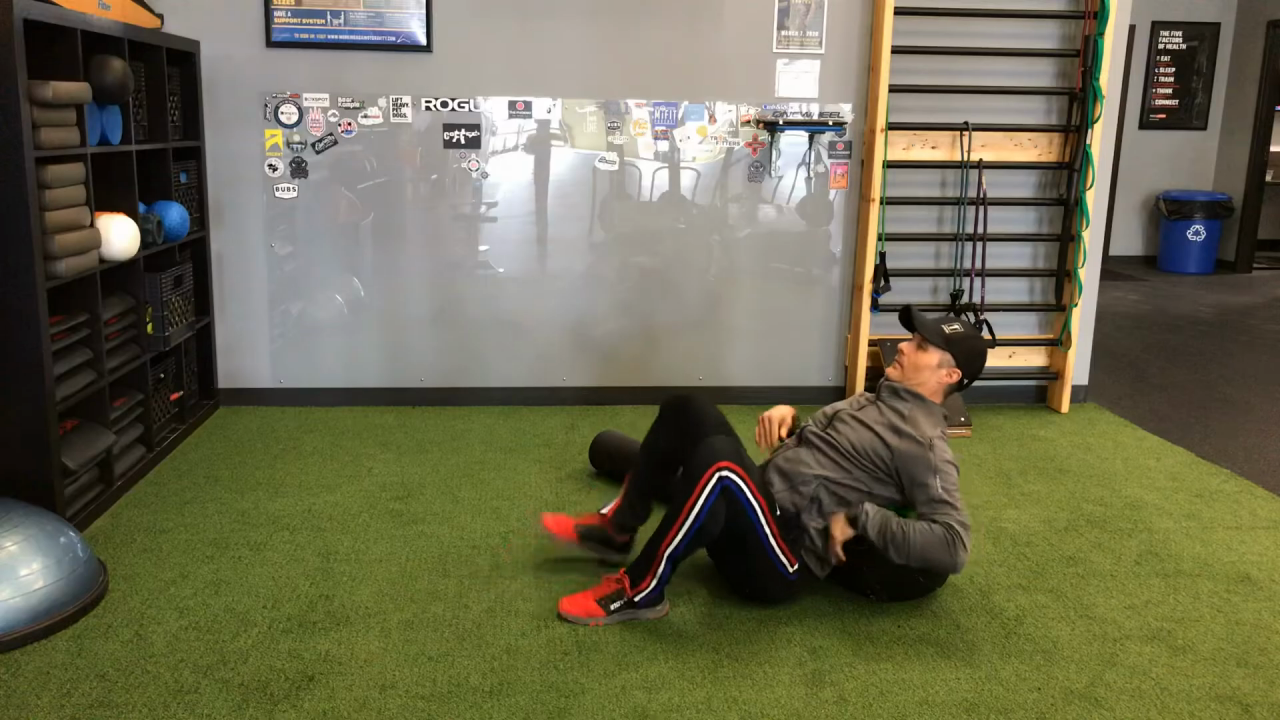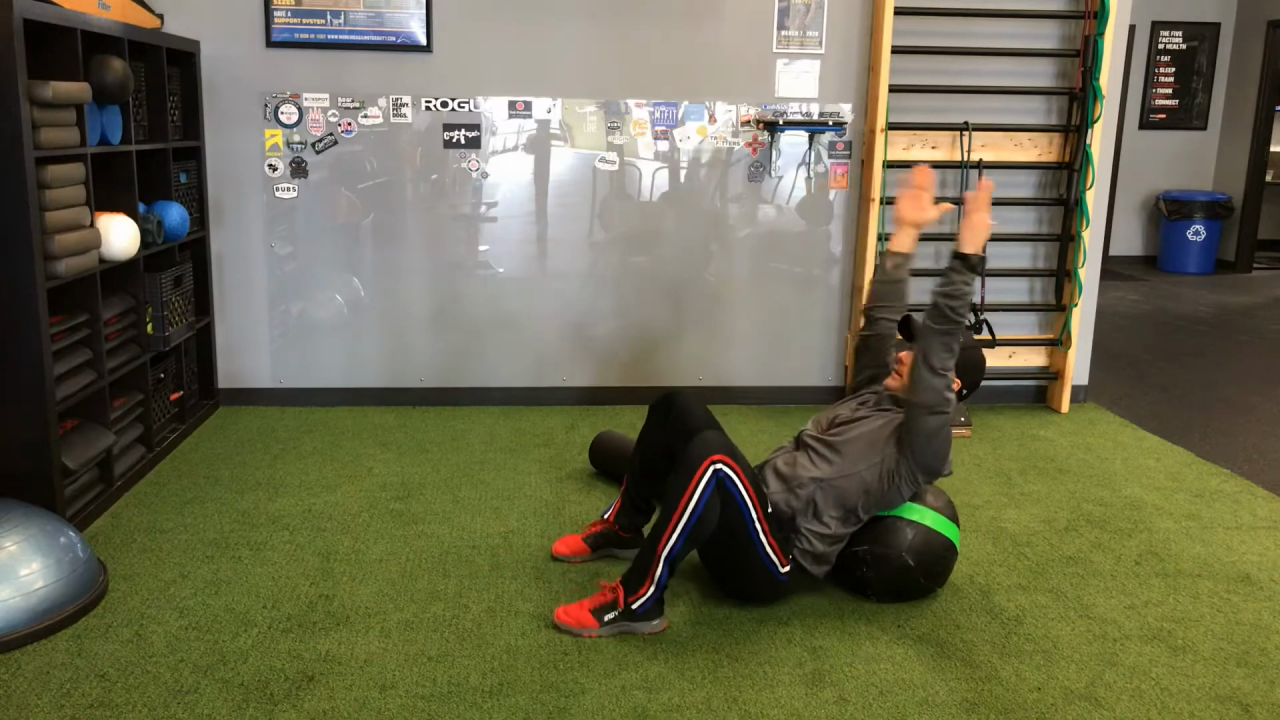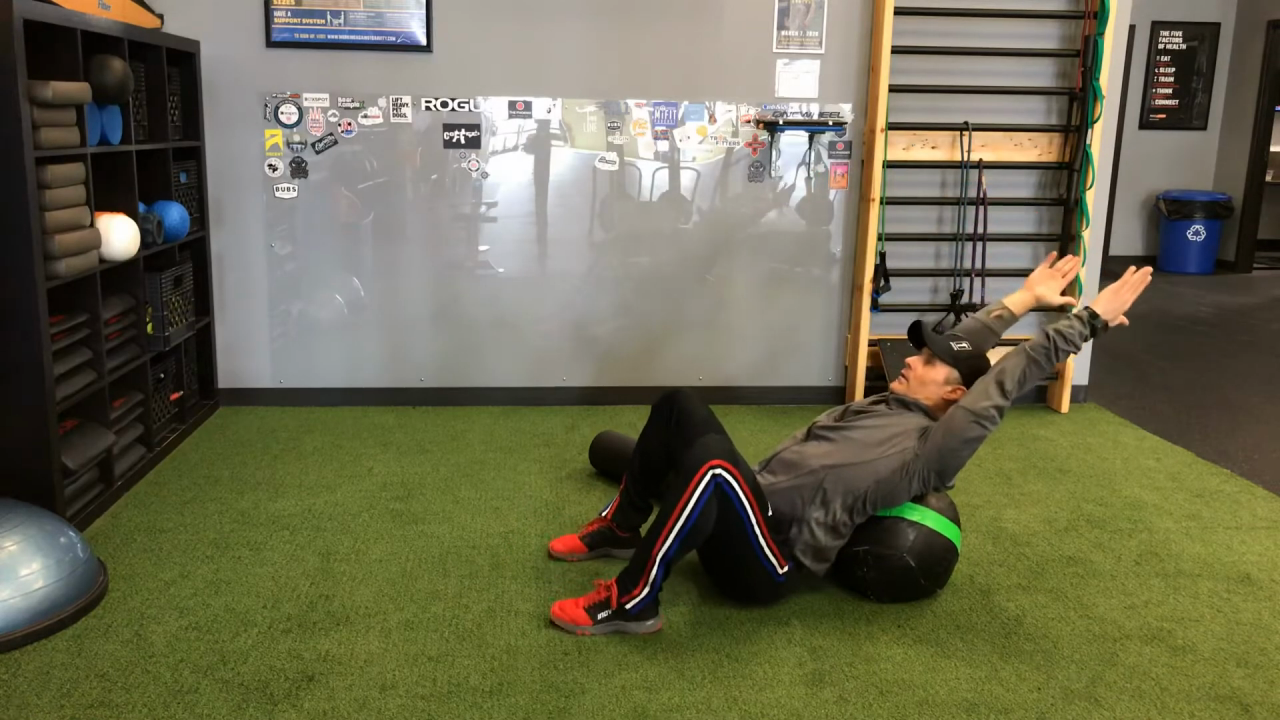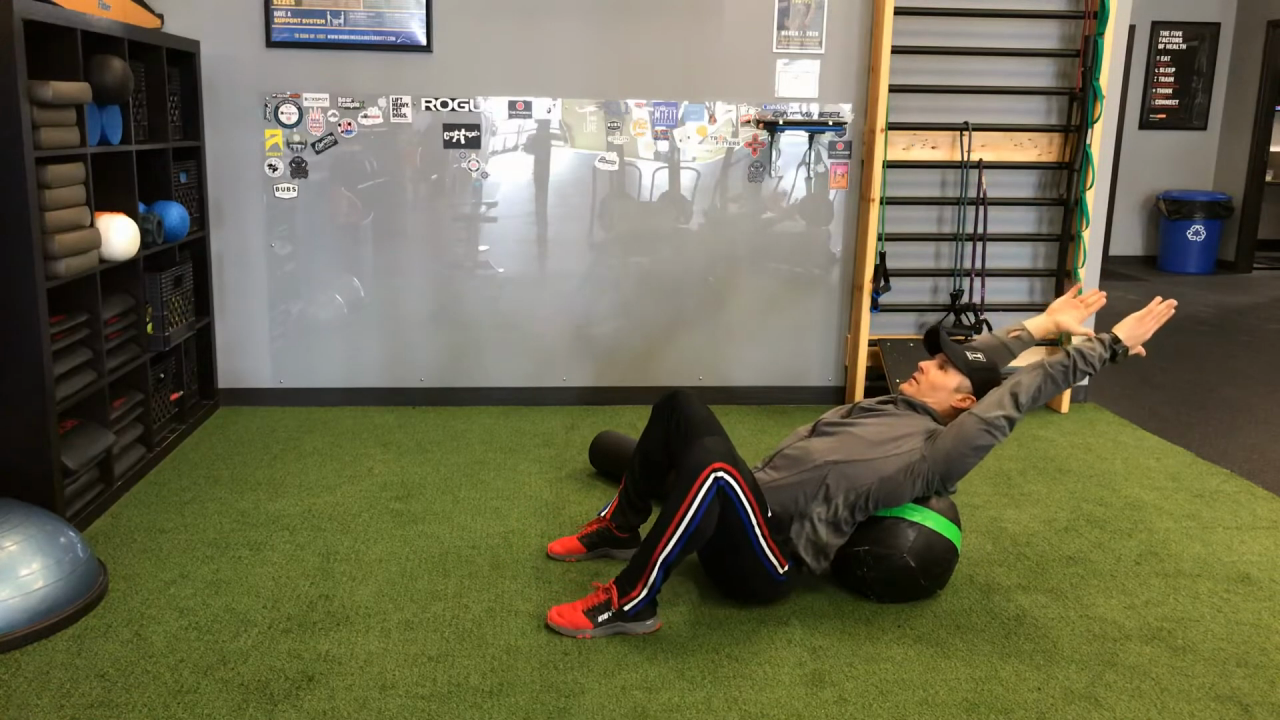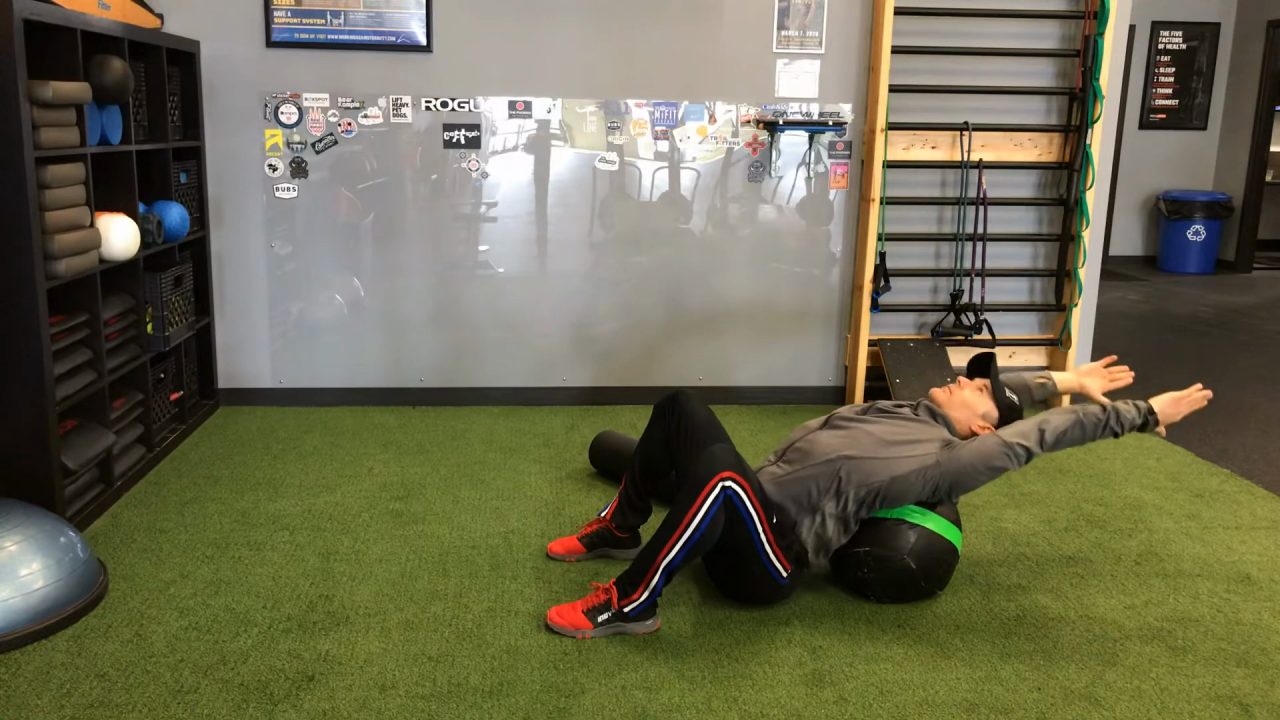
dt=1s
person 1, frame 1
left shoulder: (924, 446)
right shoulder: (879, 401)
left elbow: (952, 549)
left wrist: (861, 518)
right wrist: (787, 416)
left hip: (776, 558)
right hip: (751, 510)
left knee: (718, 456)
right knee: (687, 410)
left ankle: (640, 590)
right ankle: (616, 529)
person 1, frame 2
left shoulder: (921, 444)
right shoulder: (875, 395)
left elbow: (938, 357)
right elbow: (878, 318)
left wrist: (965, 257)
right wrist: (905, 234)
left hip: (767, 561)
right hip: (746, 511)
left knee: (709, 456)
right knee: (675, 408)
left ankle: (637, 605)
right ankle: (621, 530)
person 1, frame 3
left shoulder: (932, 447)
right shoulder: (889, 406)
left elbow: (1003, 383)
right elbow: (952, 348)
left wrist: (1090, 319)
right wrist: (1021, 300)
left hip: (766, 559)
right hip: (743, 512)
left knee: (710, 462)
right knee: (679, 406)
left ankle: (630, 602)
right ankle: (619, 529)
person 1, frame 4
left shoulder: (936, 450)
right shoulder: (891, 408)
left elbow: (1014, 398)
right elbow: (967, 358)
left wrist: (1108, 344)
right wrist: (1041, 324)
left hip: (765, 555)
right hip: (740, 511)
left knee: (708, 463)
right knee: (679, 407)
left ankle: (629, 604)
right ankle: (618, 530)
person 1, frame 5
left shoulder: (948, 459)
right shoulder: (912, 415)
left elbow: (1034, 437)
right elbow: (990, 381)
left wrist: (1143, 415)
right wrist: (1064, 379)
left hip: (767, 555)
right hip: (742, 509)
left knee: (716, 473)
right knee: (680, 408)
left ankle: (629, 605)
right ankle: (618, 531)
